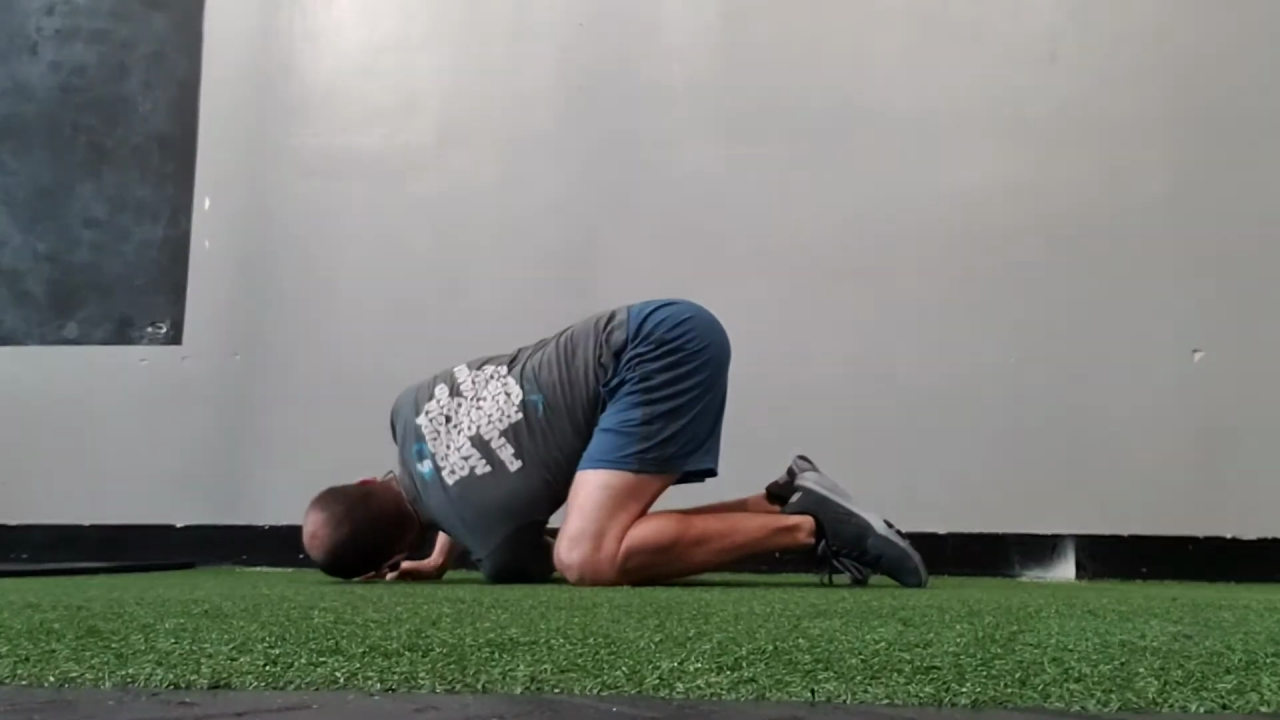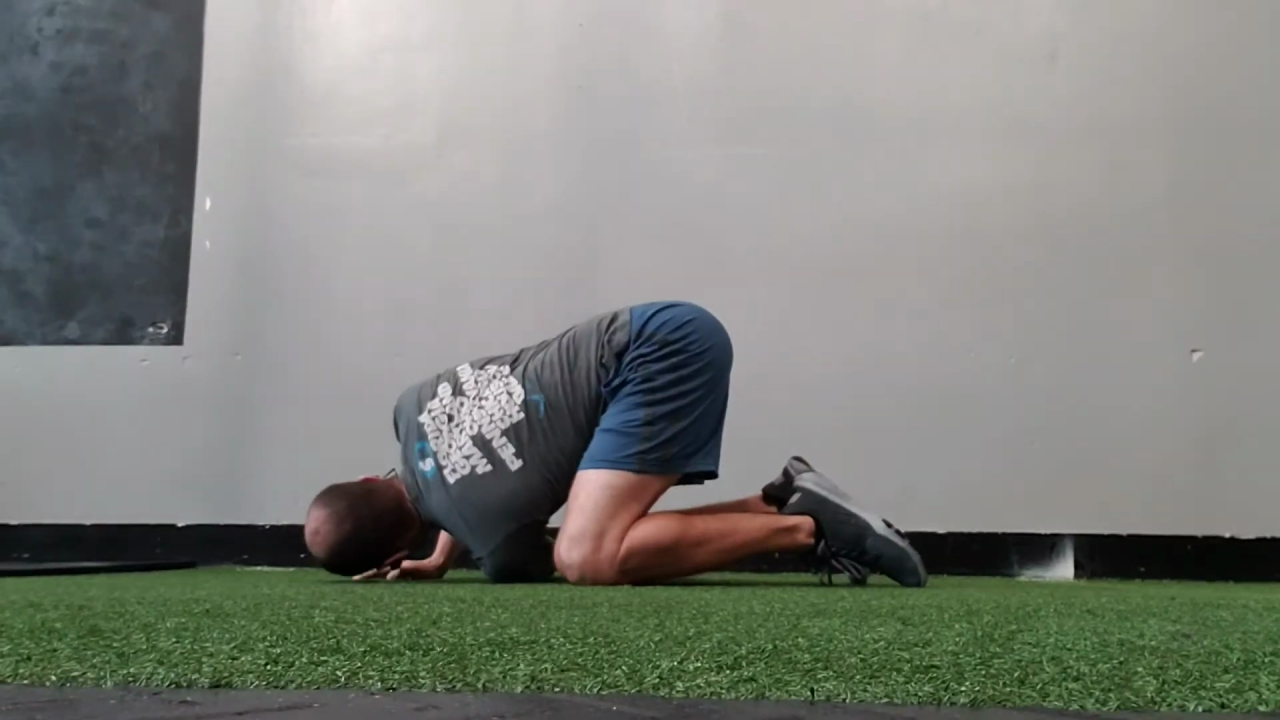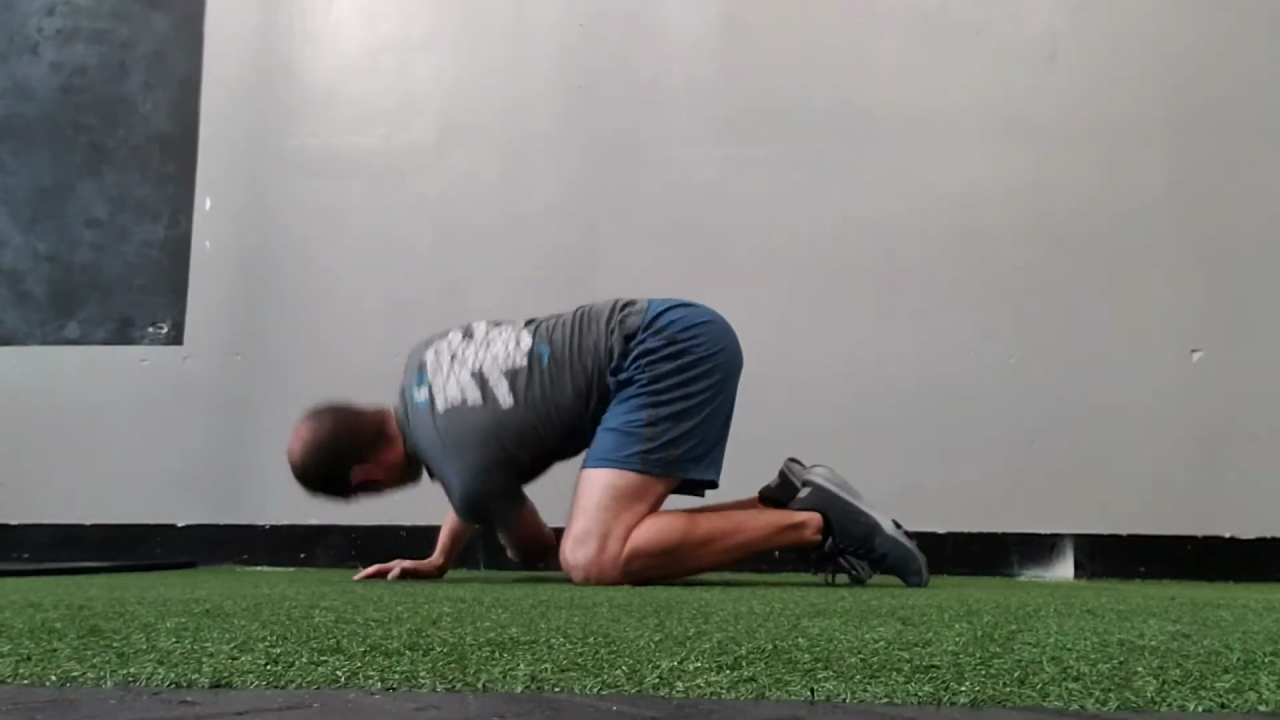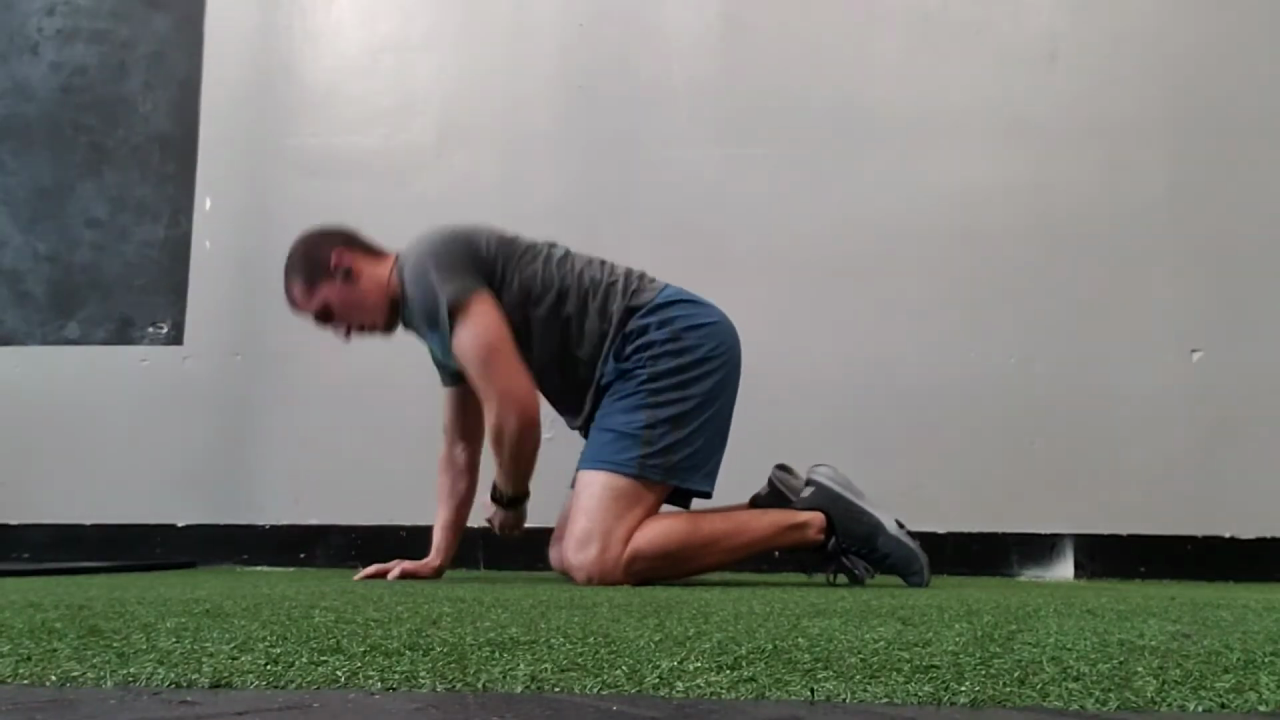
dt=0.3s
person 1, frame 1
left shoulder: (496, 539)
right shoulder: (409, 412)
left elbow: (556, 565)
right wrist: (437, 562)
left hip: (663, 349)
right hip: (664, 332)
left knee: (588, 560)
right knee: (607, 538)
left ankle: (808, 526)
right ankle: (782, 500)
person 1, frame 2
left shoulder: (496, 535)
right shoulder: (411, 411)
left elbow: (557, 566)
right wrist: (438, 560)
left hip: (665, 353)
right hip: (666, 335)
left knee: (588, 559)
right knee: (604, 537)
left ankle: (806, 525)
right ankle: (781, 501)
person 1, frame 3
left shoulder: (469, 468)
right shoulder: (419, 369)
left elbow: (535, 548)
right wrist: (438, 559)
left hip: (673, 350)
right hip: (679, 337)
left knee: (591, 559)
right knee: (604, 539)
left ankle: (813, 522)
right ankle: (778, 503)
person 1, frame 4
left shoulder: (435, 262)
right shoulder: (431, 317)
left elbow: (516, 409)
right elbow: (462, 439)
left wrist: (509, 503)
right wrist: (436, 557)
left hip: (672, 343)
right hip: (658, 360)
left knee: (590, 560)
right knee: (571, 555)
left ankle: (816, 521)
right ankle: (770, 511)
